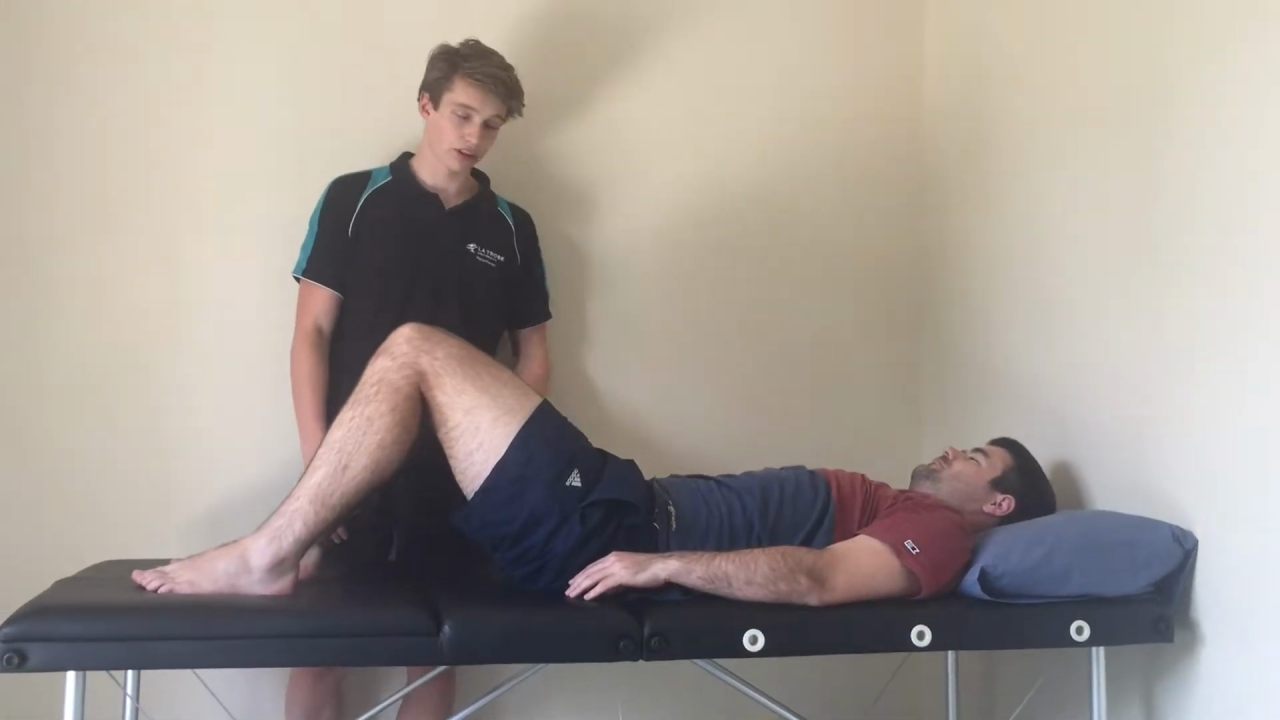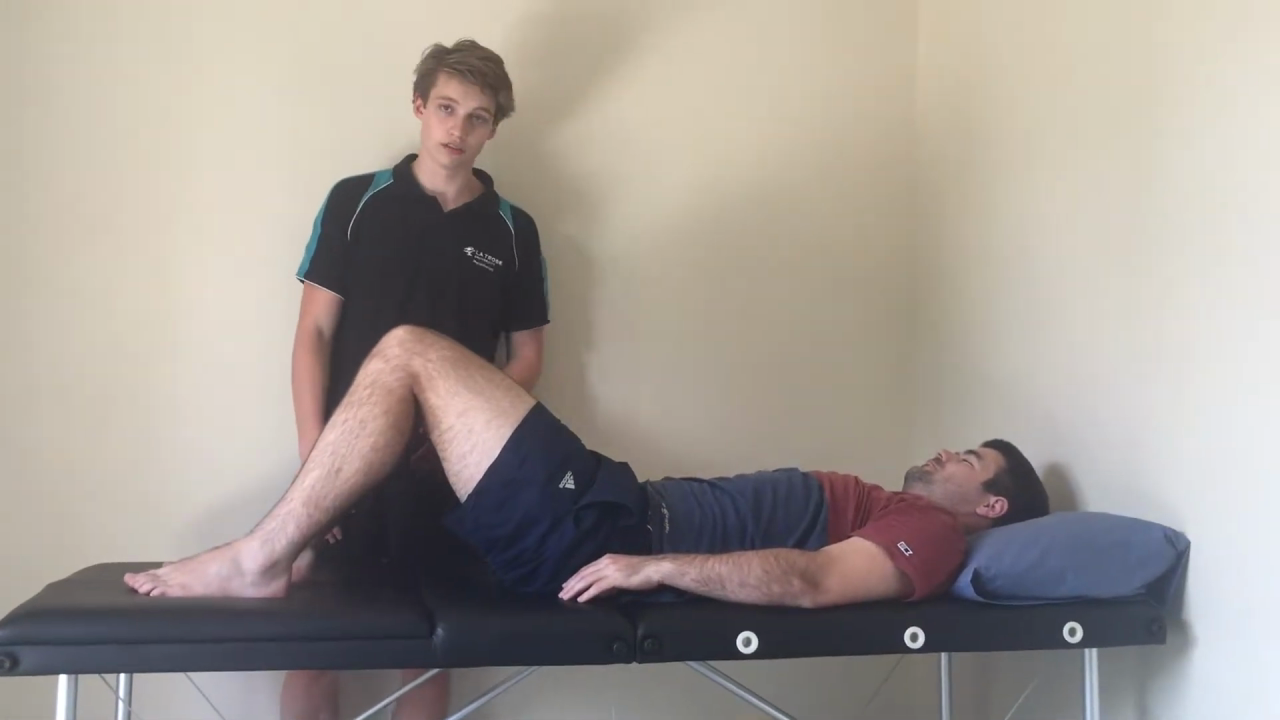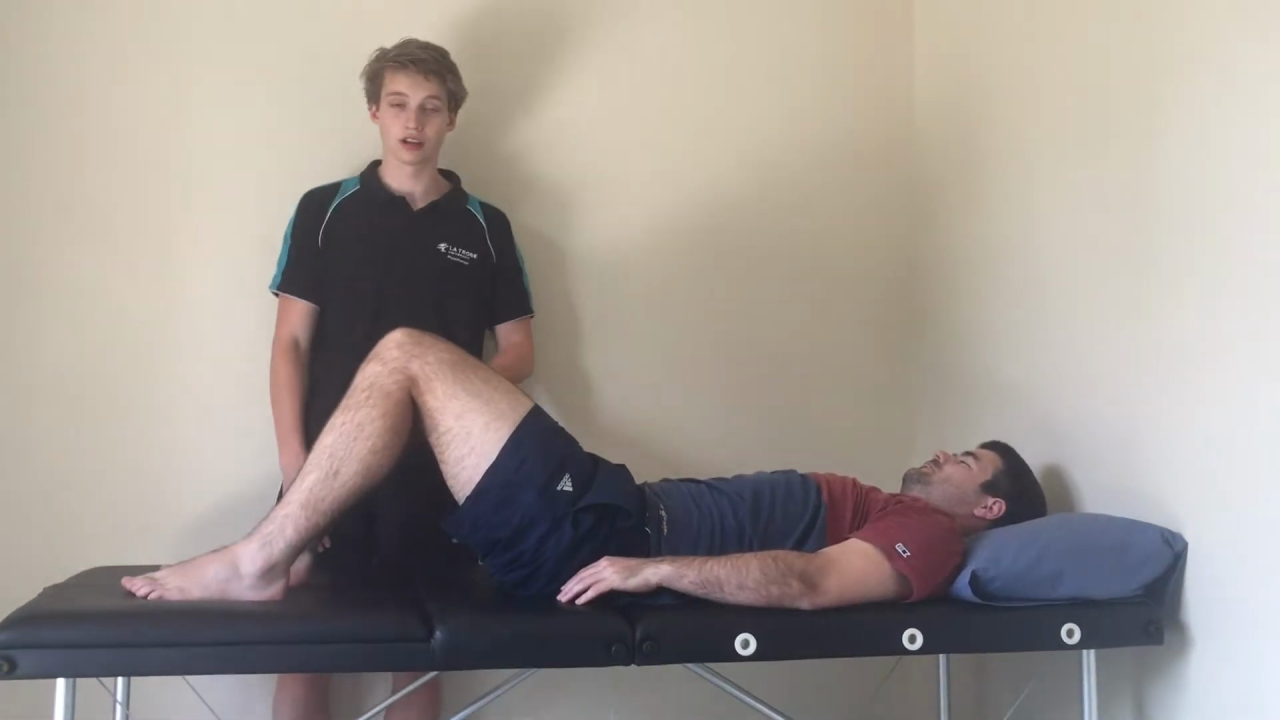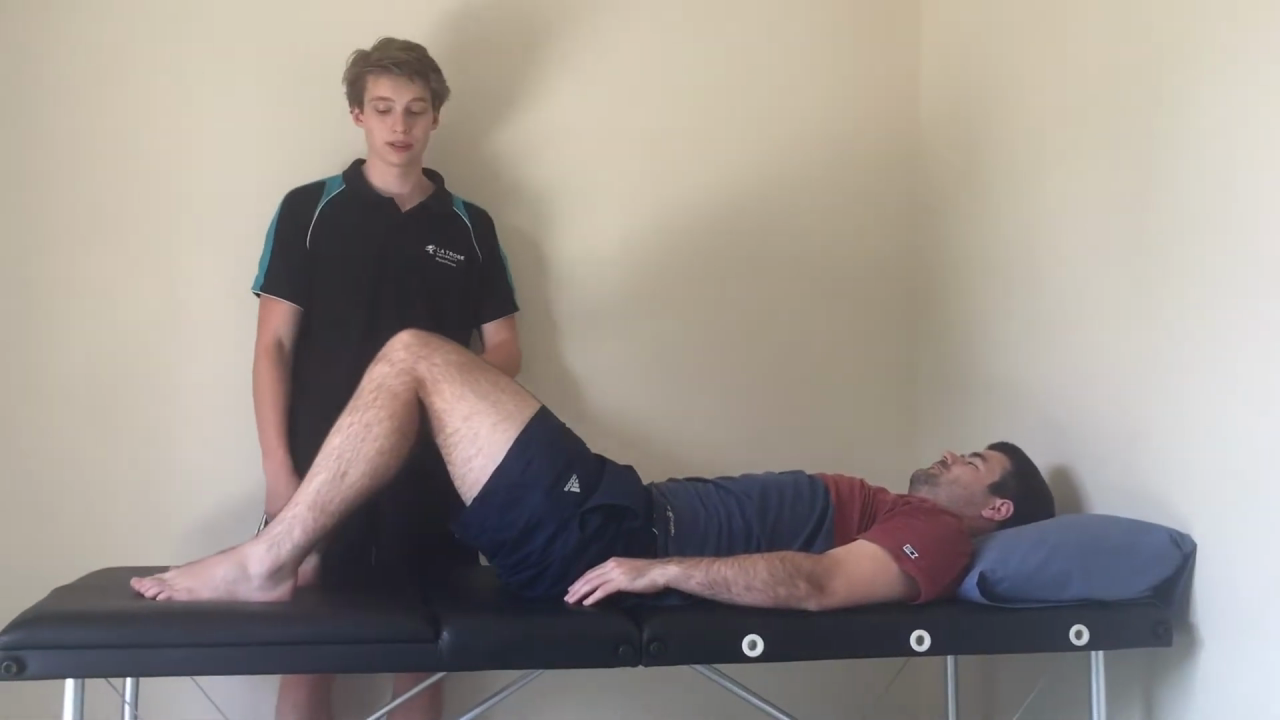
dt=0.4s
person 1, frame 1
left shoulder: (936, 535)
right shoulder: (889, 509)
left elbow: (815, 580)
left wrist: (662, 563)
left hip: (611, 532)
right hip: (634, 514)
left knee: (416, 350)
right knee: (425, 359)
left ankle: (267, 556)
right ankle: (282, 548)
person 1, frame 2
left shoulder: (928, 536)
right shoulder: (883, 513)
left elbow: (809, 583)
left wrist: (653, 566)
left hip: (605, 535)
right hip: (625, 513)
left knee: (409, 352)
right knee: (417, 361)
left ankle: (260, 559)
right ankle: (280, 550)
person 1, frame 3
left shoulder: (927, 537)
right shoulder: (880, 513)
left elbow: (807, 584)
left wrist: (653, 568)
left hip: (602, 537)
right hip: (624, 517)
left knee: (407, 355)
right knee: (417, 363)
left ankle: (257, 562)
right ankle: (276, 553)
person 1, frame 4
left shoulder: (934, 538)
right shoulder: (890, 514)
left elbow: (813, 585)
left wrist: (659, 569)
left hip: (609, 537)
right hip: (630, 517)
left knee: (415, 356)
right knee: (426, 365)
left ankle: (266, 563)
right ankle: (287, 555)
person 2, frame 1
left shoulder: (510, 227)
right shoulder: (353, 199)
left elbow: (533, 351)
right elbow: (312, 333)
right wrist: (317, 456)
left hip: (454, 467)
person 2, frame 2
left shoulder: (512, 230)
right shoulder: (355, 202)
left elbow: (526, 356)
right elbow: (314, 333)
right wrist: (314, 456)
left hip: (449, 469)
person 2, frame 3
left shoulder: (484, 225)
right shoulder: (324, 210)
left elbow: (519, 351)
right elbow: (291, 344)
right wrist: (293, 461)
left hip: (437, 468)
person 2, frame 4
left shoulder: (469, 224)
right shoulder: (308, 211)
left elbow: (505, 348)
right elbow: (273, 347)
right wrist: (279, 471)
left hip: (431, 470)
